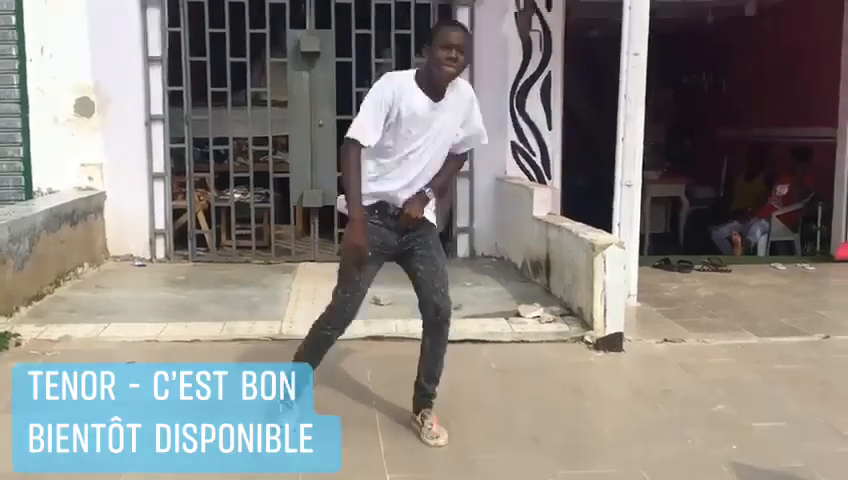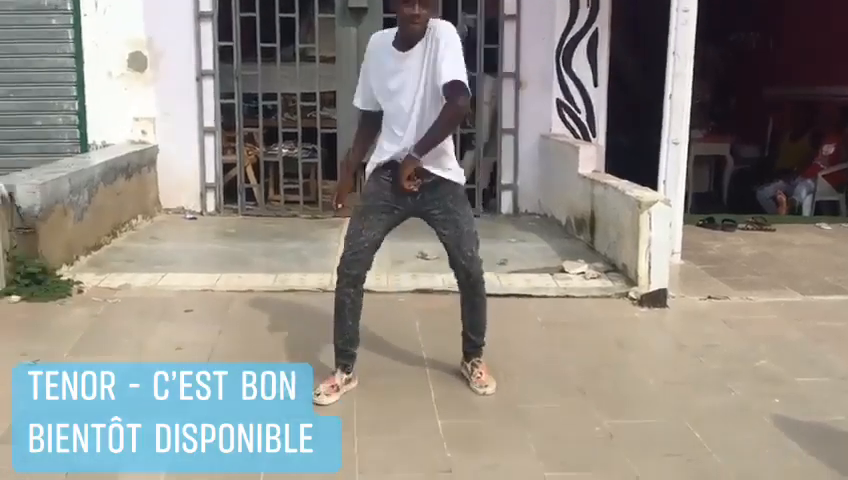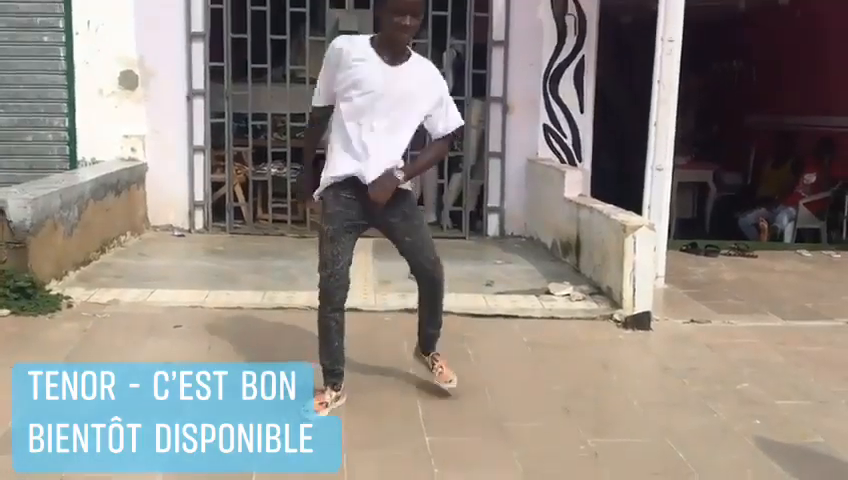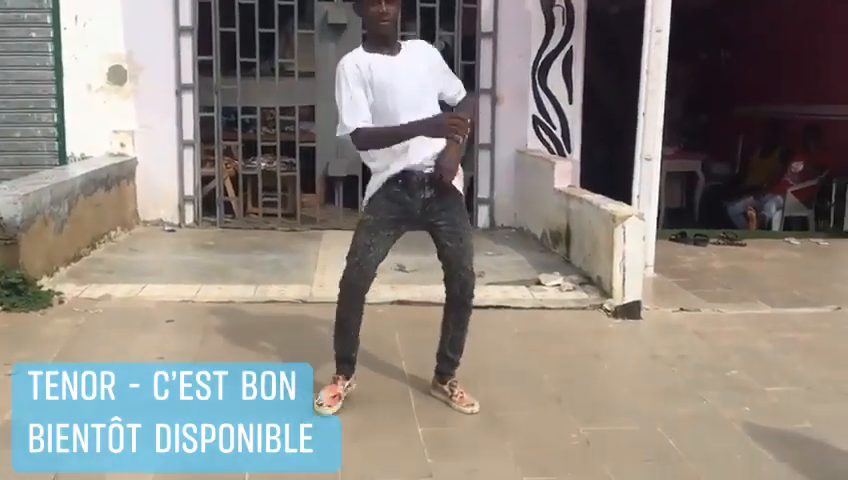
dt=0.5s
person 1, frame 1
left shoulder: (464, 96)
right shoulder: (391, 86)
right elbow: (352, 148)
left wrist: (424, 193)
right wrist: (355, 220)
left hip: (419, 218)
right hip: (375, 212)
left knee: (438, 310)
right knee: (341, 309)
left ankle: (423, 407)
person 1, frame 2
left shoulder: (443, 36)
right shoulder: (377, 44)
left elbow: (458, 101)
left wrist: (417, 156)
right wrist: (348, 170)
left hip: (438, 175)
right hip: (386, 173)
left knee: (470, 268)
right knee: (350, 267)
left ankle: (473, 357)
right ankle: (344, 369)
person 1, frame 3
left shoulder: (427, 74)
right shoulder: (344, 51)
left elbow: (446, 136)
right elbow: (319, 110)
left wrist: (395, 178)
right wrist: (308, 171)
left hip: (392, 189)
right hip: (343, 187)
left knee: (431, 272)
right knee: (333, 287)
left ankle: (427, 351)
right ankle: (333, 386)
person 1, frame 4
left shoulder: (424, 52)
right shoulder: (353, 65)
left elbow: (463, 101)
right elbow: (361, 136)
left wrist: (455, 145)
right wrist: (421, 127)
left hip: (441, 185)
right hip: (393, 187)
left knee: (462, 282)
right knee: (354, 279)
left ankle: (445, 378)
right ankle: (343, 375)
